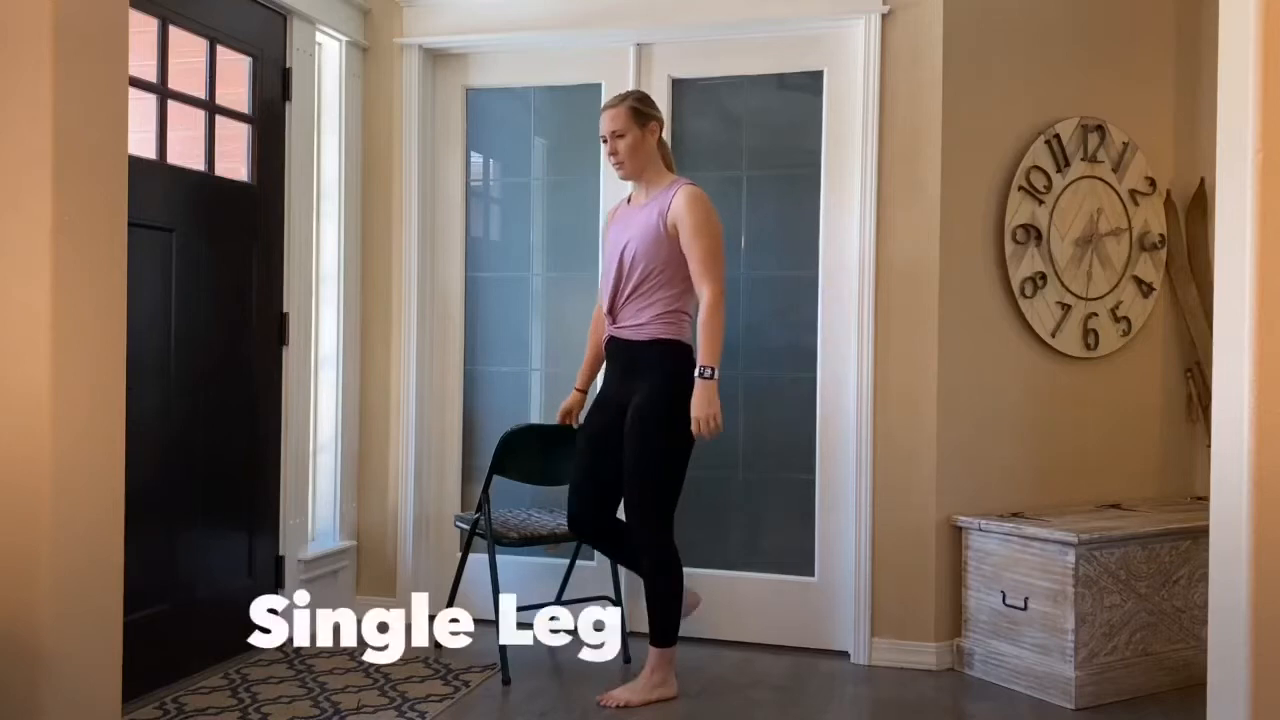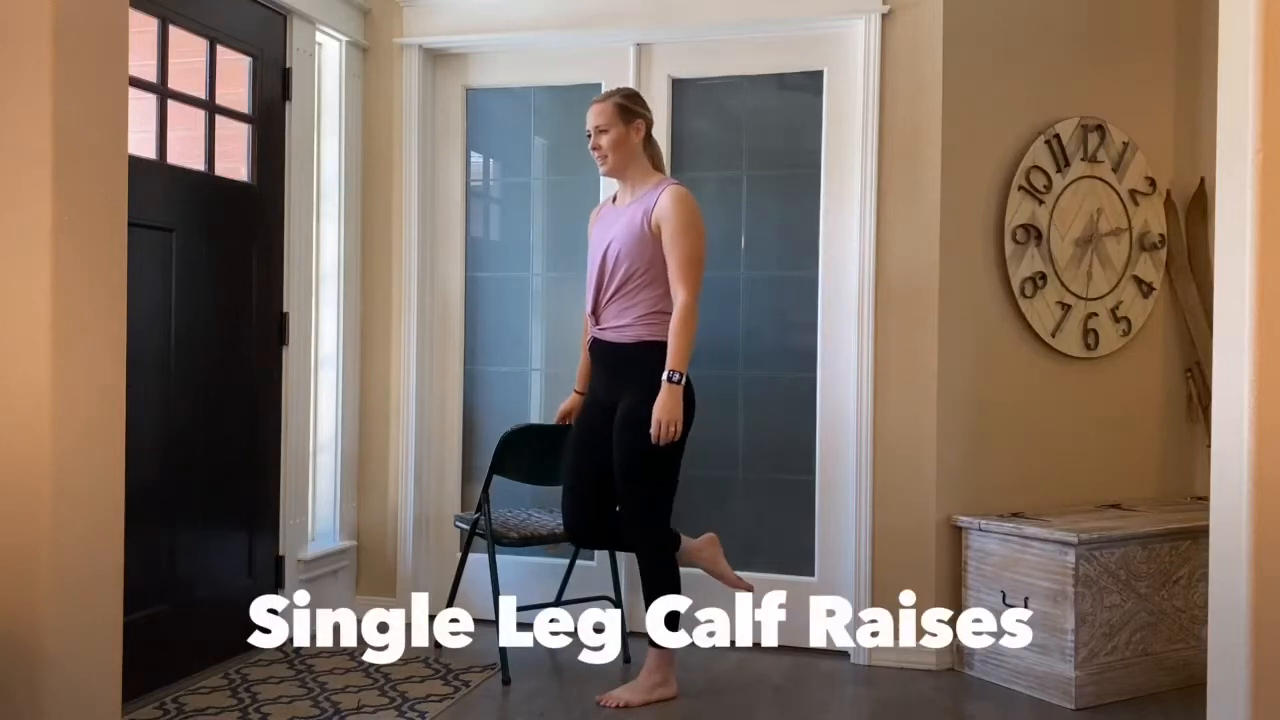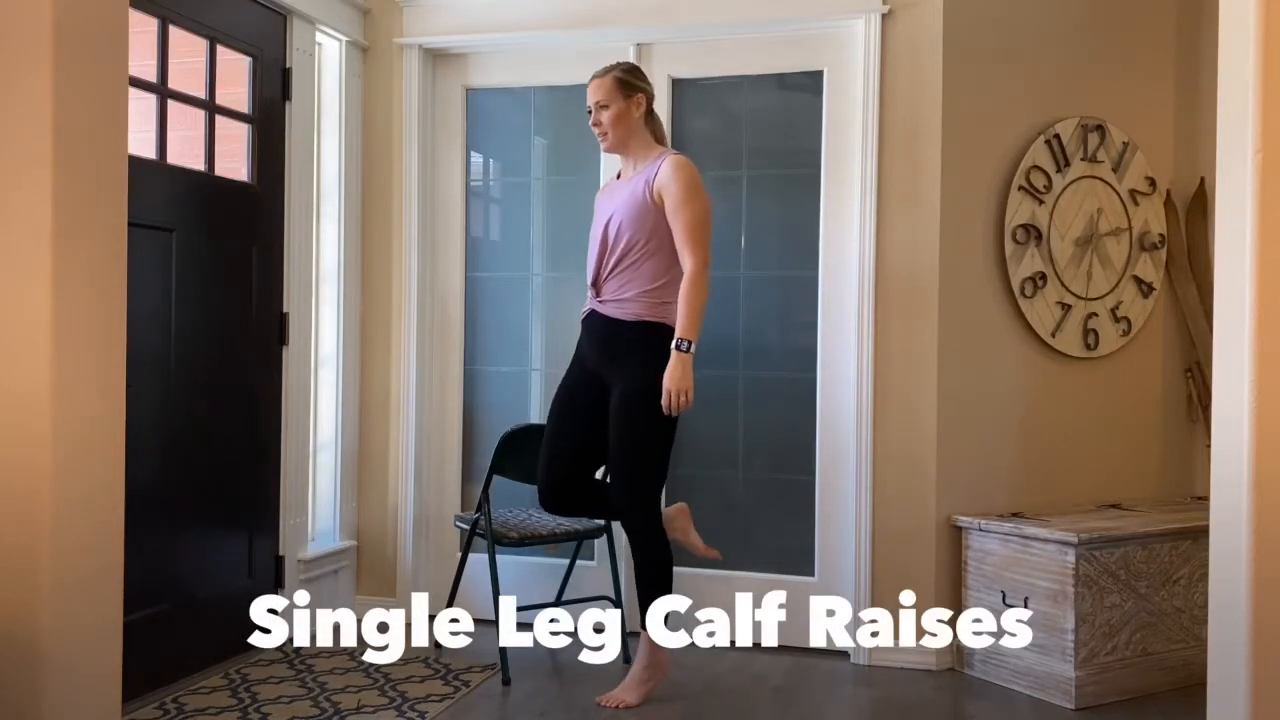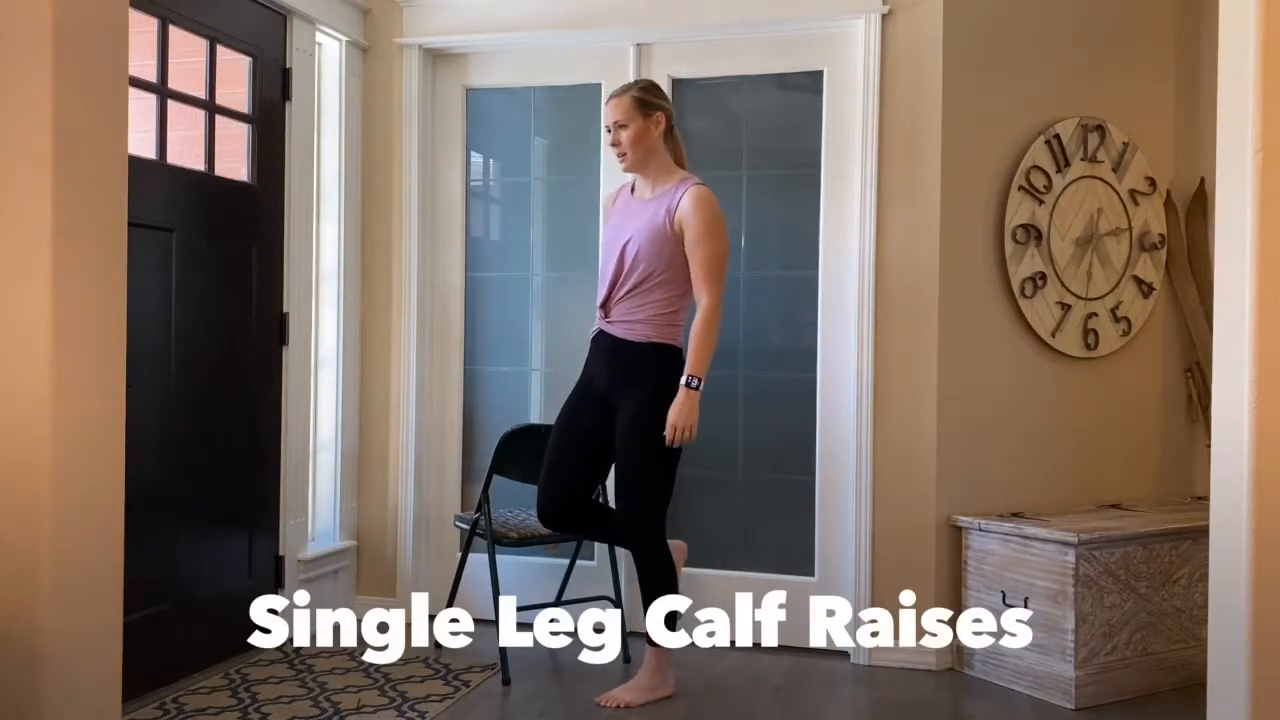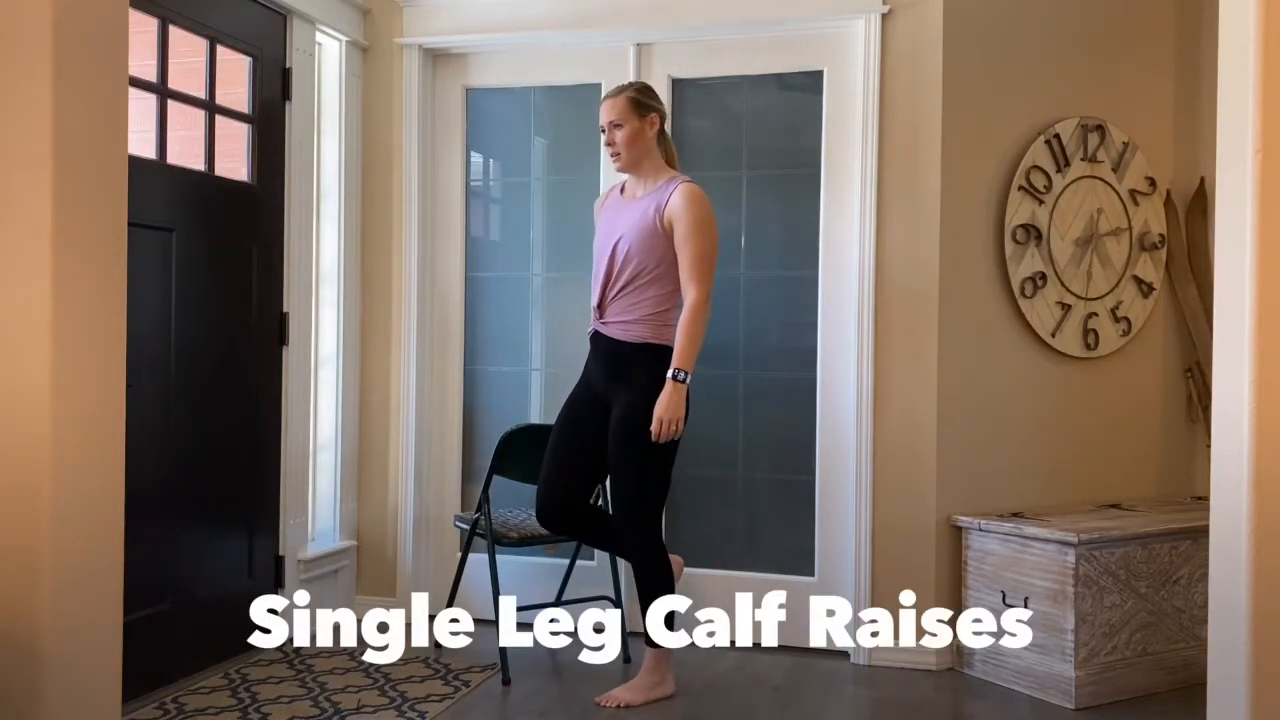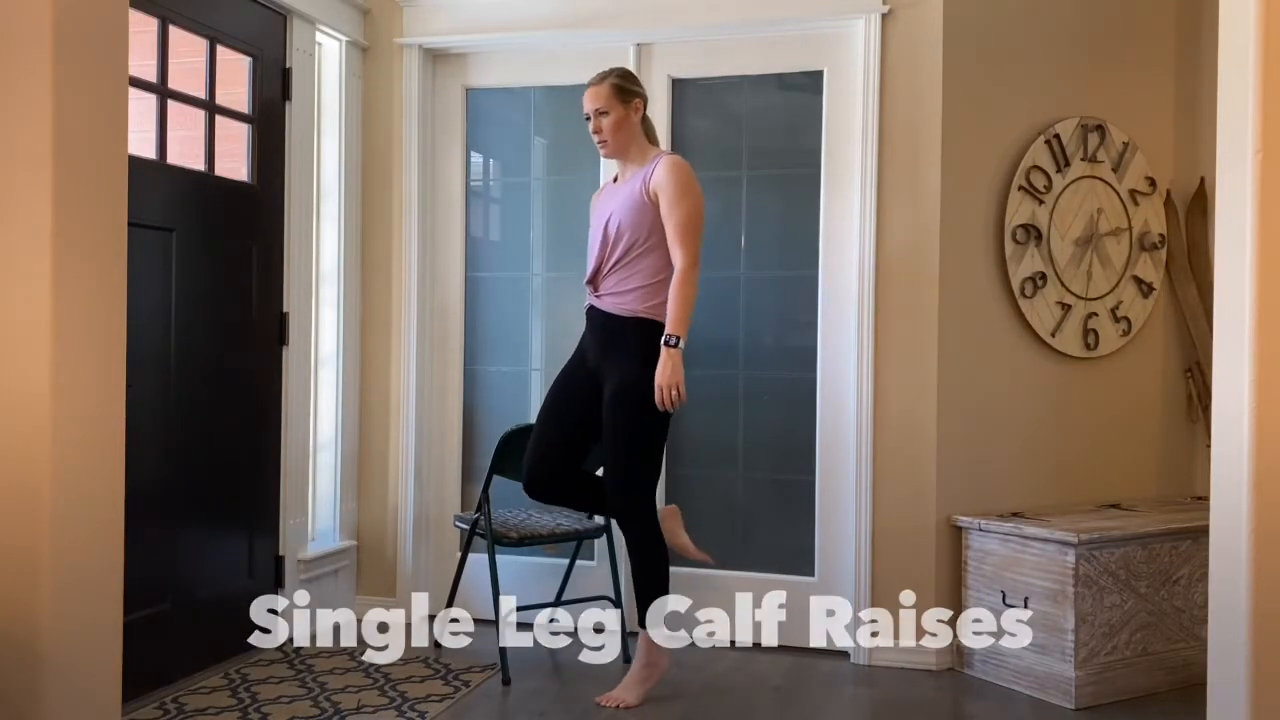
dt=0.7s
person 1, frame 1
left shoulder: (686, 202)
right shoulder: (616, 215)
left elbow: (710, 296)
left wrist: (707, 380)
right wrist: (581, 385)
left hip: (664, 372)
right hip: (619, 375)
left knee: (648, 520)
right knee: (585, 513)
left ankle: (660, 671)
right ankle: (668, 593)
person 1, frame 2
left shoulder: (671, 201)
right shoulder: (601, 214)
left elbow: (685, 301)
left wrist: (673, 386)
right wrist: (579, 389)
left hip: (649, 375)
right hip: (607, 377)
left knee: (643, 522)
right knee: (583, 521)
left ankle: (660, 672)
right ankle: (691, 548)
person 1, frame 3
left shoulder: (672, 172)
right shoulder: (608, 188)
left elbow: (695, 269)
left wrist: (681, 353)
left hip: (643, 350)
right hip: (593, 346)
left knee: (633, 505)
right knee: (557, 487)
left ankle: (652, 658)
right ankle: (667, 518)
person 1, frame 4
left shoulder: (693, 201)
right shoulder: (616, 200)
left elbow: (708, 305)
left wrist: (689, 390)
left hip: (651, 371)
right hip: (601, 363)
left knee: (639, 520)
right knee: (557, 504)
left ankle: (658, 671)
right ankle: (663, 553)
person 1, frame 5
left shoulder: (683, 198)
right shoulder: (606, 202)
left elbow: (696, 299)
left wrist: (676, 383)
left hip: (648, 370)
right hip: (600, 366)
left knee: (635, 520)
right knee: (556, 506)
left ankle: (658, 670)
right ankle: (660, 565)
person 1, frame 6
left shoulder: (668, 171)
right shoulder: (603, 194)
left elbow: (686, 265)
left wrist: (672, 348)
left hip: (640, 347)
right hip: (594, 343)
left knee: (628, 502)
right knee: (542, 475)
left ankle: (651, 656)
right ankle: (658, 519)
